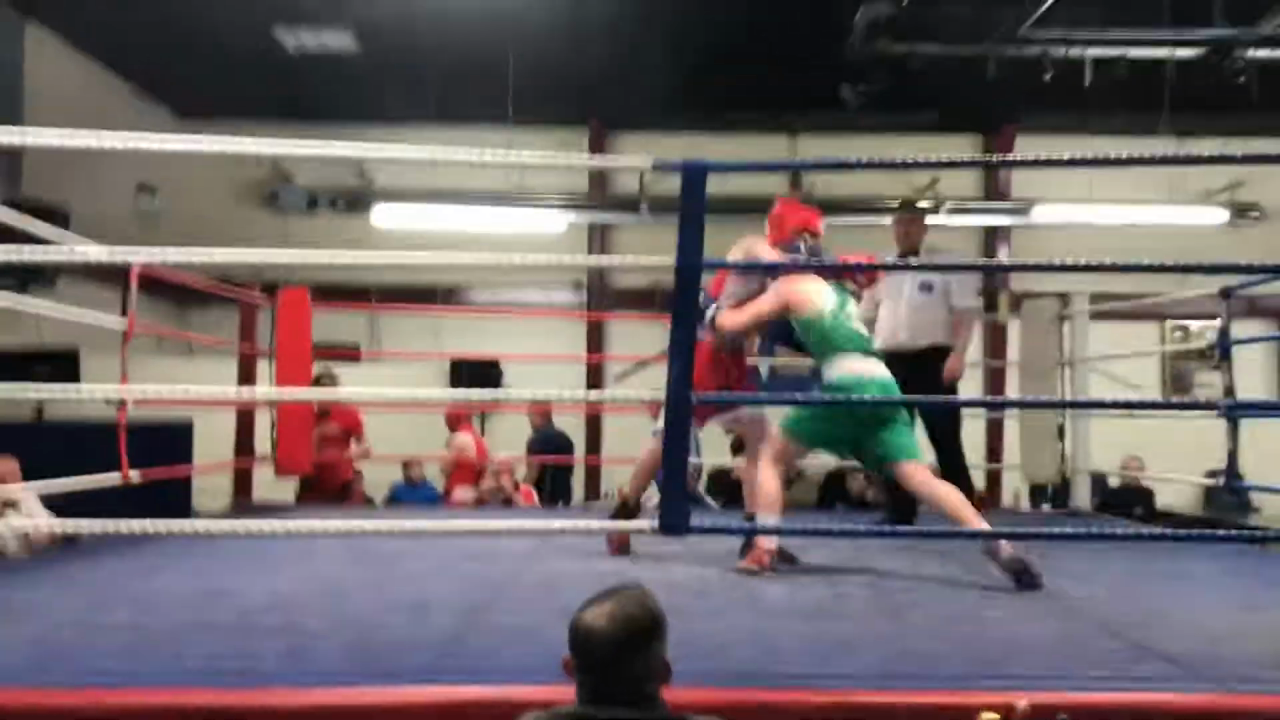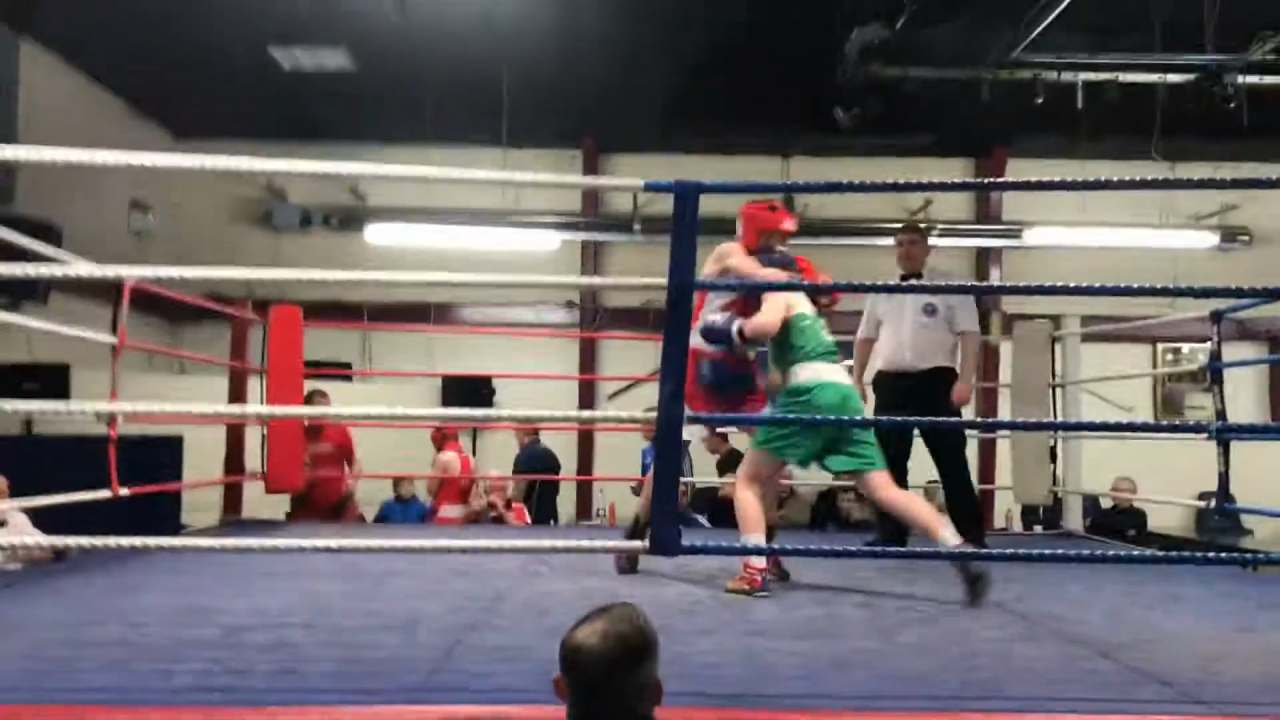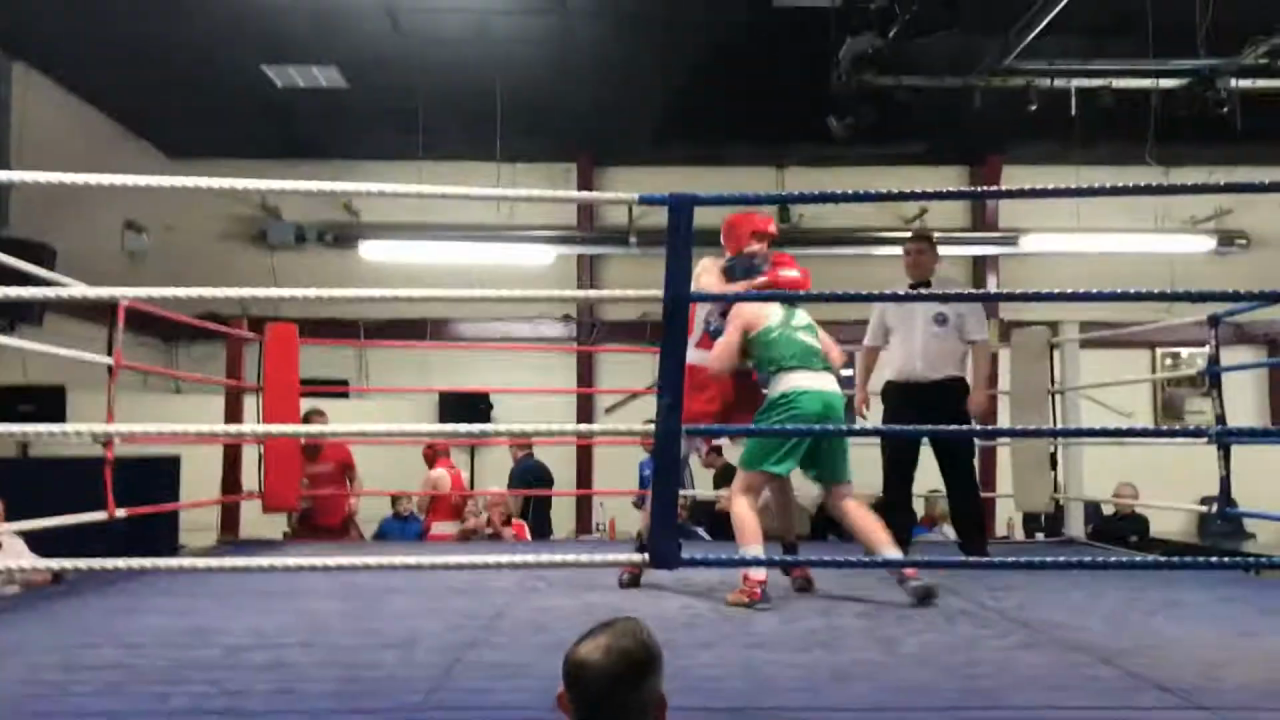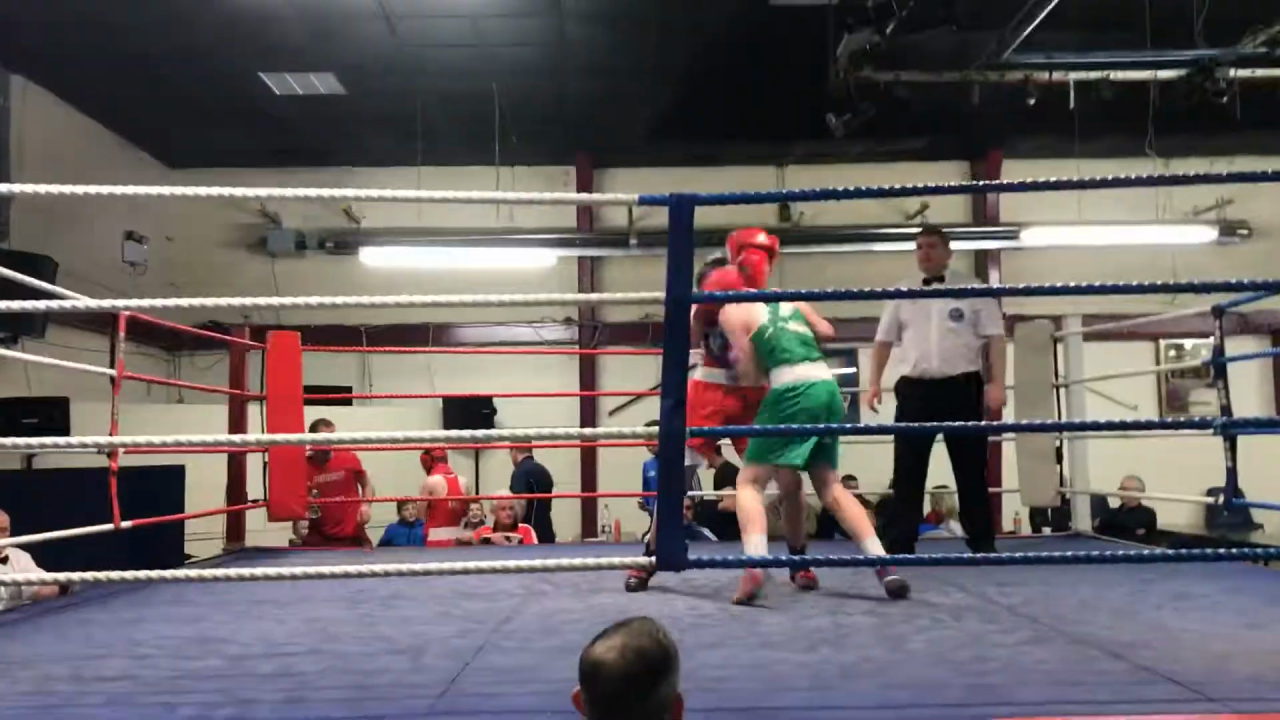
dt=0.1s
person 1, frame 1
left shoulder: (769, 276)
right shoulder: (753, 250)
left hip: (729, 357)
right hip: (701, 353)
left knee: (760, 437)
right knee: (668, 443)
left ankle: (756, 535)
right ankle: (624, 512)
person 1, frame 2
left shoulder: (762, 268)
right shoulder: (729, 252)
right elbow: (758, 275)
right wrist: (794, 277)
left hip: (736, 364)
right hip: (702, 360)
left ankle: (763, 543)
right ankle: (637, 533)
person 1, frame 3
left shoulder: (755, 280)
right shoulder: (710, 268)
right elbow: (719, 292)
right wrist: (765, 281)
left hip: (741, 380)
right hip: (703, 378)
left ankle: (792, 557)
right ankle: (643, 550)
person 1, frame 4
right shoulder: (711, 279)
right elbow: (698, 332)
left hip: (751, 395)
right hip: (709, 392)
right knee: (681, 477)
right ankle: (650, 556)
person 2, frame 1
left shoulder: (793, 288)
right shoulder: (841, 295)
left elbow: (733, 324)
left wrist: (709, 314)
left hip: (844, 386)
right hip: (881, 386)
left knee: (771, 458)
right knee: (918, 479)
left ankle: (764, 551)
right ankle: (999, 548)
person 2, frame 2
left shoulder: (777, 294)
right shoulder: (809, 307)
left elbow: (764, 326)
left wrist: (732, 327)
left hip: (811, 392)
right hip: (845, 394)
left knee: (749, 479)
right knee: (884, 491)
left ankle: (755, 572)
person 2, frame 3
left shoulder: (745, 310)
right shoulder: (800, 312)
left elbow: (718, 365)
right elbow: (837, 359)
left hip: (793, 401)
right hip: (831, 400)
left knee: (743, 494)
right knee: (842, 500)
left ankle: (754, 584)
right ankle: (907, 573)
person 2, frame 4
left shoulder: (730, 311)
right shoulder: (787, 300)
left elbow: (749, 369)
right elbow: (827, 333)
left wrist: (736, 349)
left hip: (793, 390)
right hip: (827, 388)
left knee: (749, 484)
right knee: (830, 488)
left ankle: (755, 570)
right ankle: (887, 569)
person 3, frame 1
right shoulder: (883, 269)
left elbow: (966, 311)
right elbow: (867, 318)
left wrist: (957, 354)
left hip: (930, 360)
right hip: (890, 361)
left knee: (945, 438)
right ankle: (900, 512)
person 3, frame 2
right shoulder: (882, 292)
left elbow: (968, 334)
right elbow: (866, 338)
left wrist: (965, 378)
right wrist: (857, 379)
left hip: (935, 380)
right hip: (891, 382)
left knee: (951, 461)
right knee: (891, 462)
left ankle: (972, 536)
right ankle: (892, 535)
person 3, frame 3
right shoulder: (890, 301)
left elbow: (979, 342)
right elbow: (871, 346)
left wrist: (980, 388)
right wrist: (860, 387)
left hip: (946, 391)
right hip: (900, 393)
left knee: (959, 472)
right knee: (896, 472)
left ankle: (974, 546)
right ankle: (894, 543)
person 3, frame 4
left shoulder: (971, 289)
right shoulder: (903, 295)
left elbow: (994, 336)
right elbow: (884, 340)
left wrist: (996, 383)
right wrist: (874, 382)
left hip: (961, 386)
right hip: (916, 388)
left knee: (971, 467)
right knee: (908, 469)
left ankle: (981, 541)
right ankle: (899, 542)
